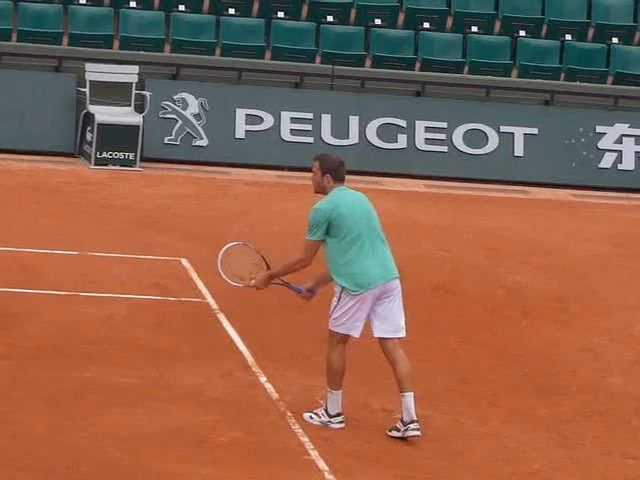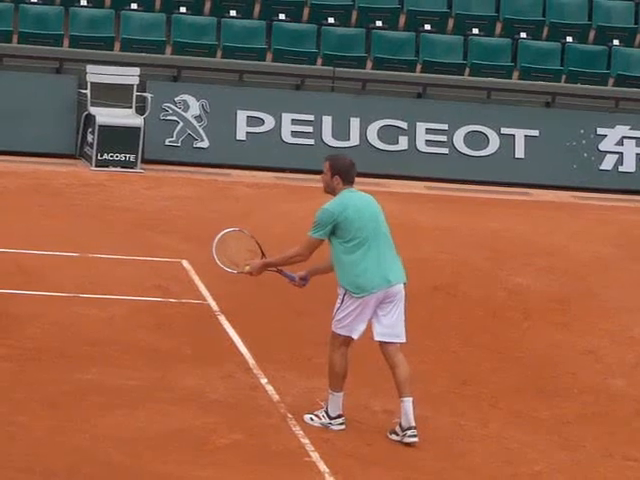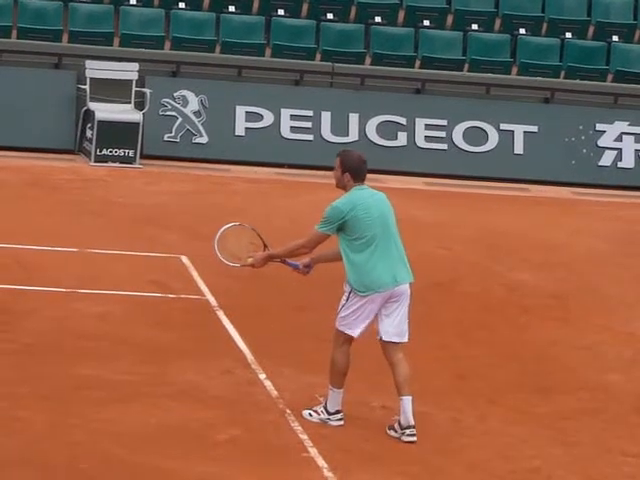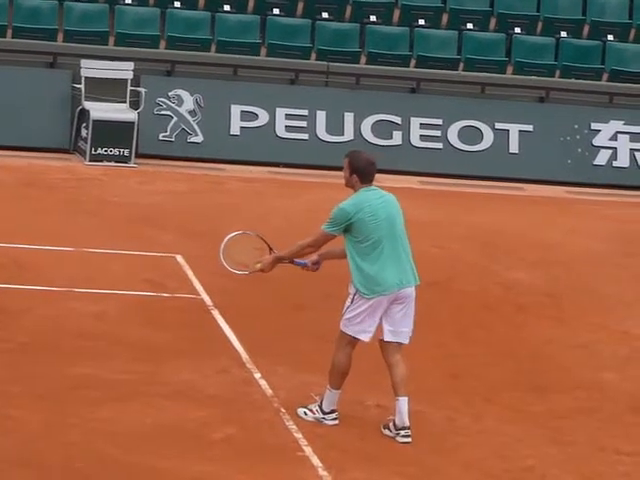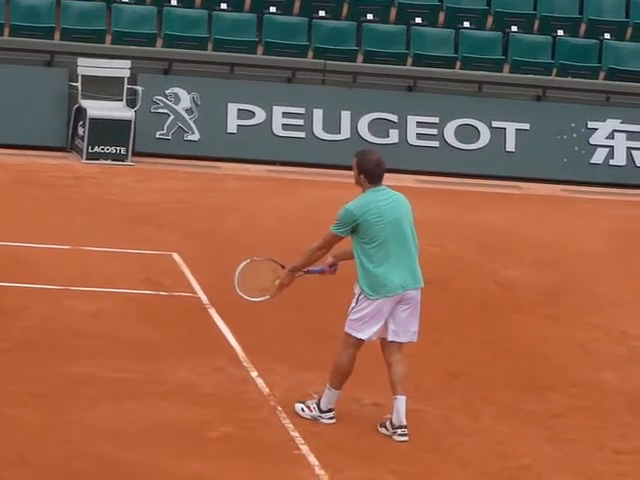
dt=0.7s
person 1, frame 1
left shoulder: (323, 208)
right shoulder: (360, 198)
left elbow: (304, 260)
left wrist: (269, 276)
right wrist: (317, 283)
left hip: (358, 285)
right hip: (388, 278)
left knee: (336, 342)
right knee: (392, 346)
left ankle: (333, 412)
right ankle: (409, 418)
person 1, frame 2
left shoulder: (332, 210)
right shoulder: (368, 200)
left elbow: (302, 253)
left wrist: (264, 264)
right wrist: (311, 273)
left hip: (361, 287)
right hip: (393, 282)
left knee: (339, 344)
right knee: (393, 350)
left ankle: (334, 413)
right ankle: (408, 424)
person 1, frame 3
left shoulder: (342, 207)
right shoulder: (381, 198)
left elbow: (306, 244)
left wrist: (268, 256)
right wrist: (315, 261)
left hip: (367, 286)
right hip: (399, 282)
left knee: (342, 341)
right knee: (394, 350)
left ankle: (332, 409)
right ankle: (406, 422)
person 1, frame 4
left shoulder: (349, 208)
right shoulder: (390, 199)
left elbow: (311, 244)
left wrist: (276, 258)
right wrist: (324, 256)
left hip: (372, 288)
right hip: (404, 284)
left knee: (345, 344)
right knee: (393, 352)
left ankle: (327, 409)
right ankle: (401, 423)
person 1, frame 5
left shoulder: (355, 209)
right shoulder: (401, 200)
left elbow: (321, 247)
left wrist: (291, 271)
right wrist: (340, 257)
left hip: (378, 289)
right hip: (410, 285)
left knee: (350, 345)
right knee: (393, 350)
left ankle: (325, 407)
right ankle: (399, 422)
